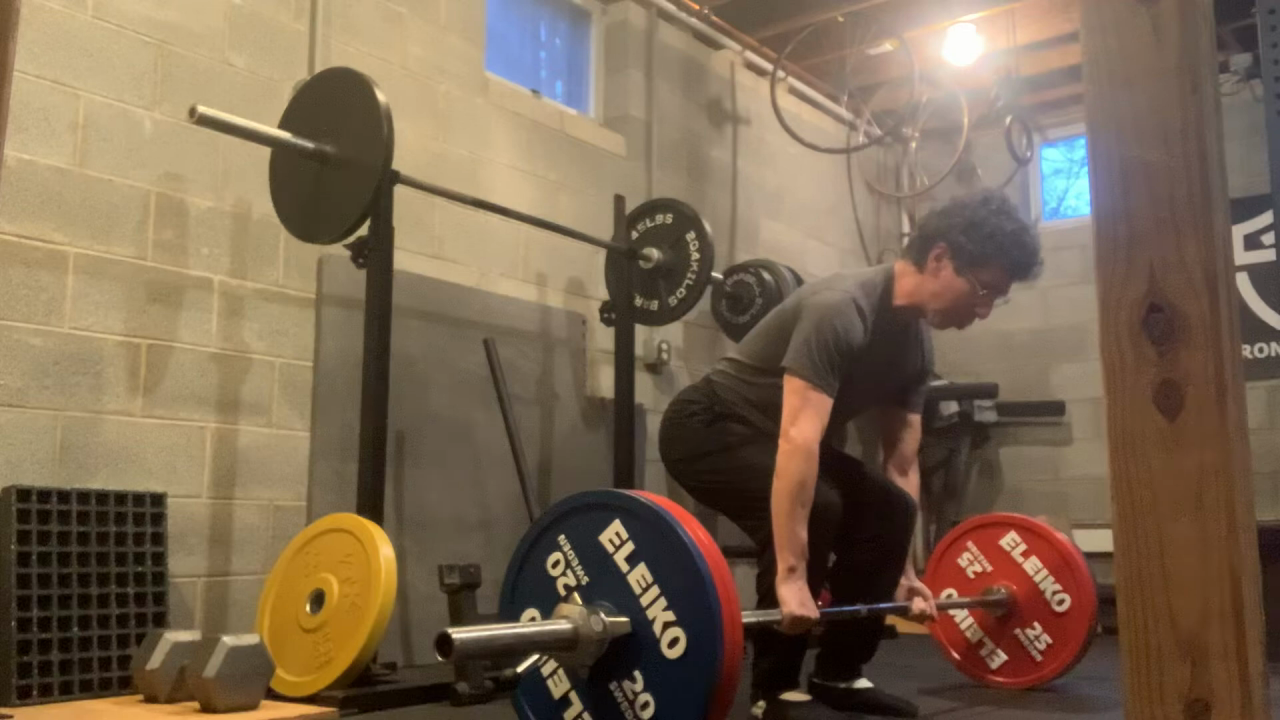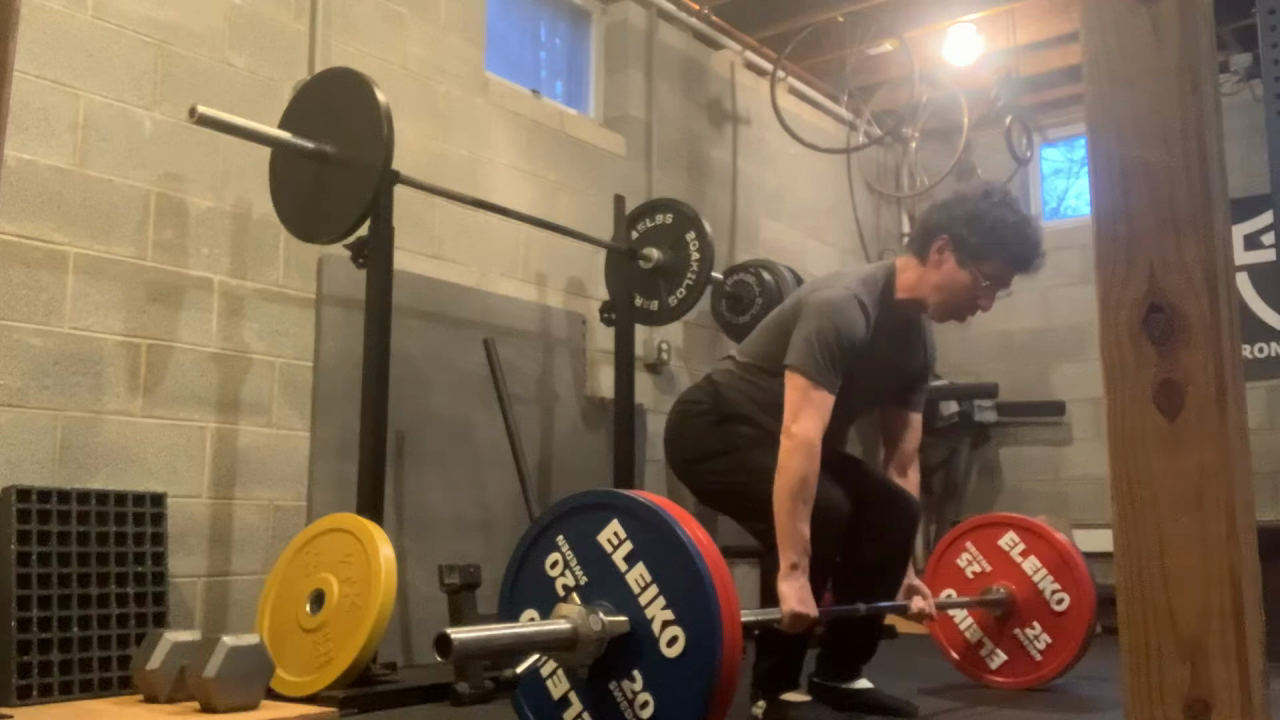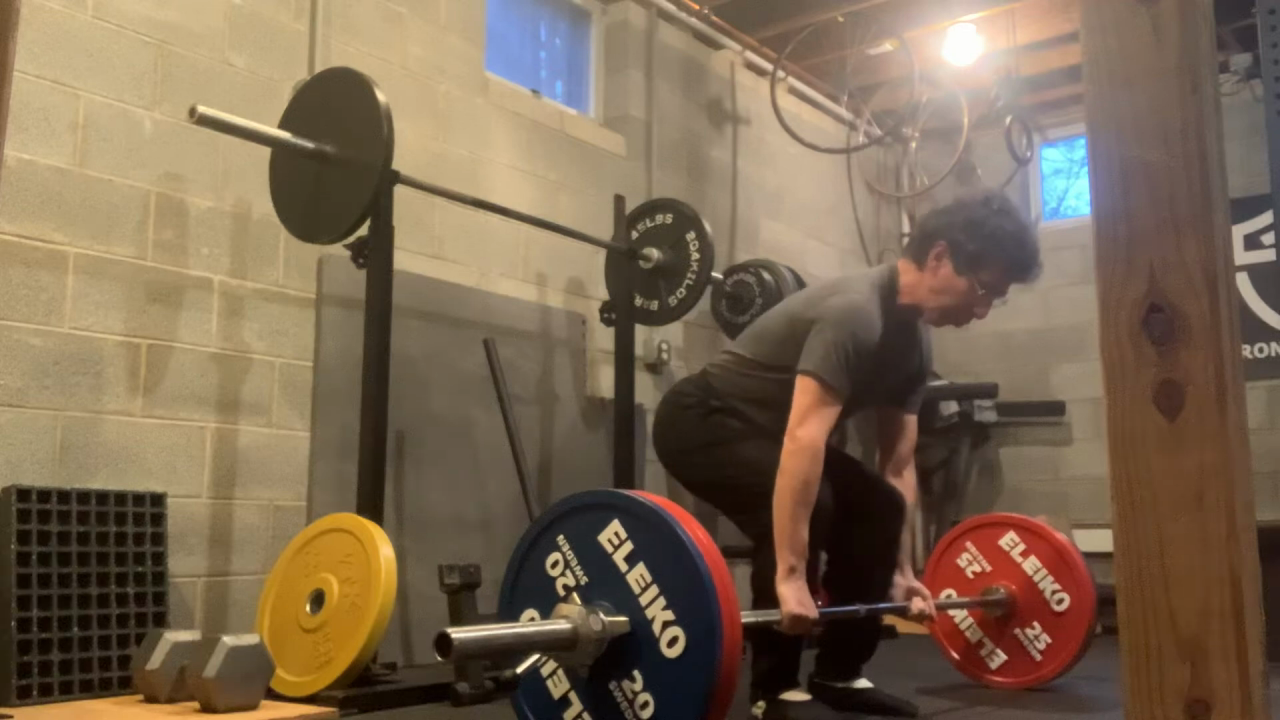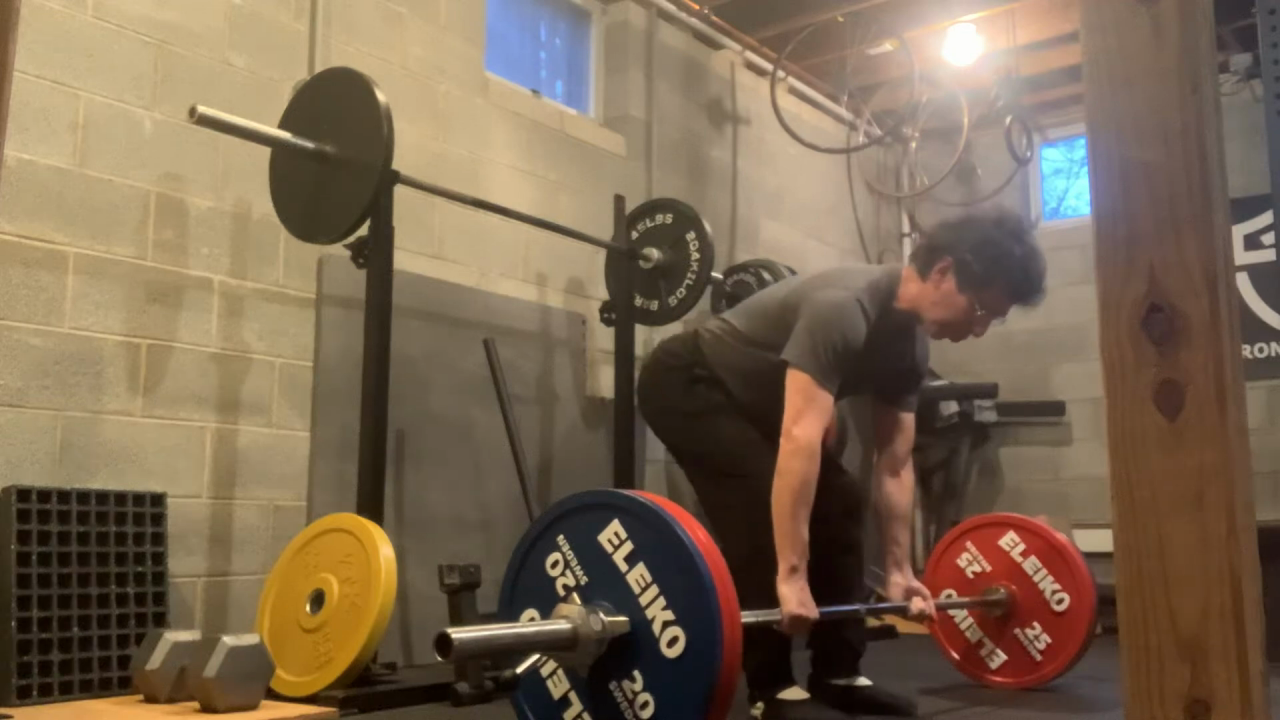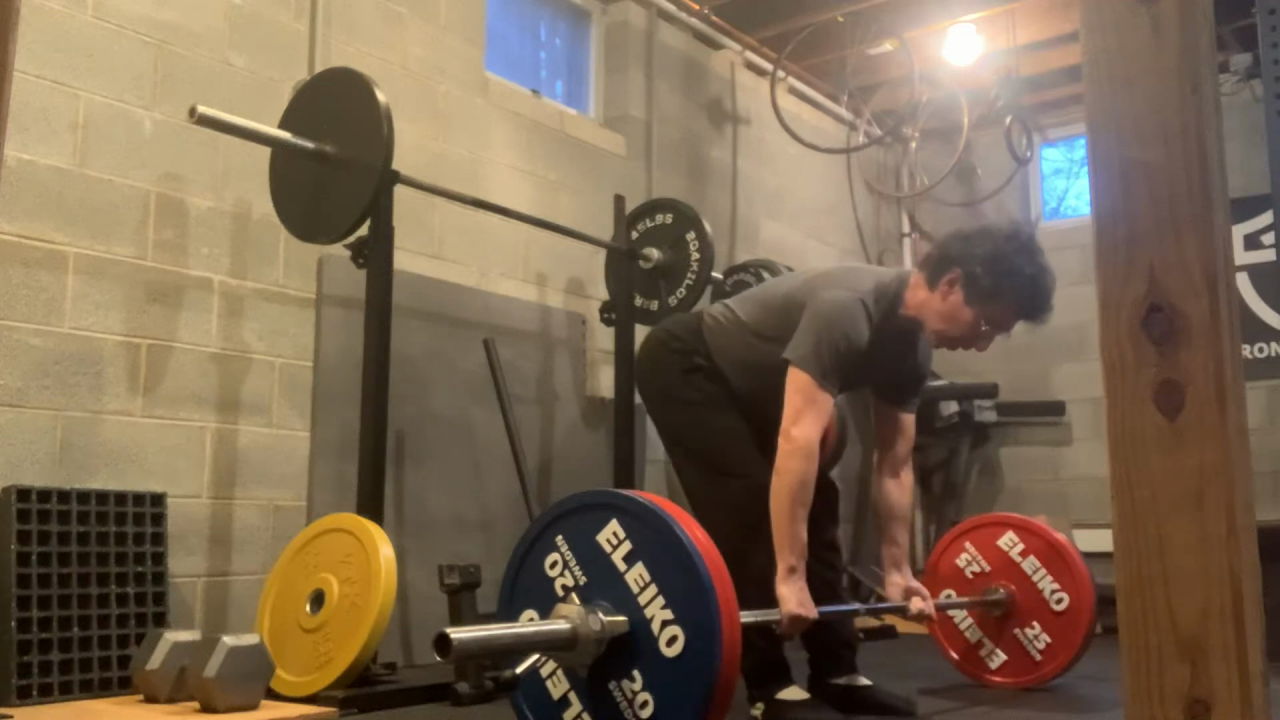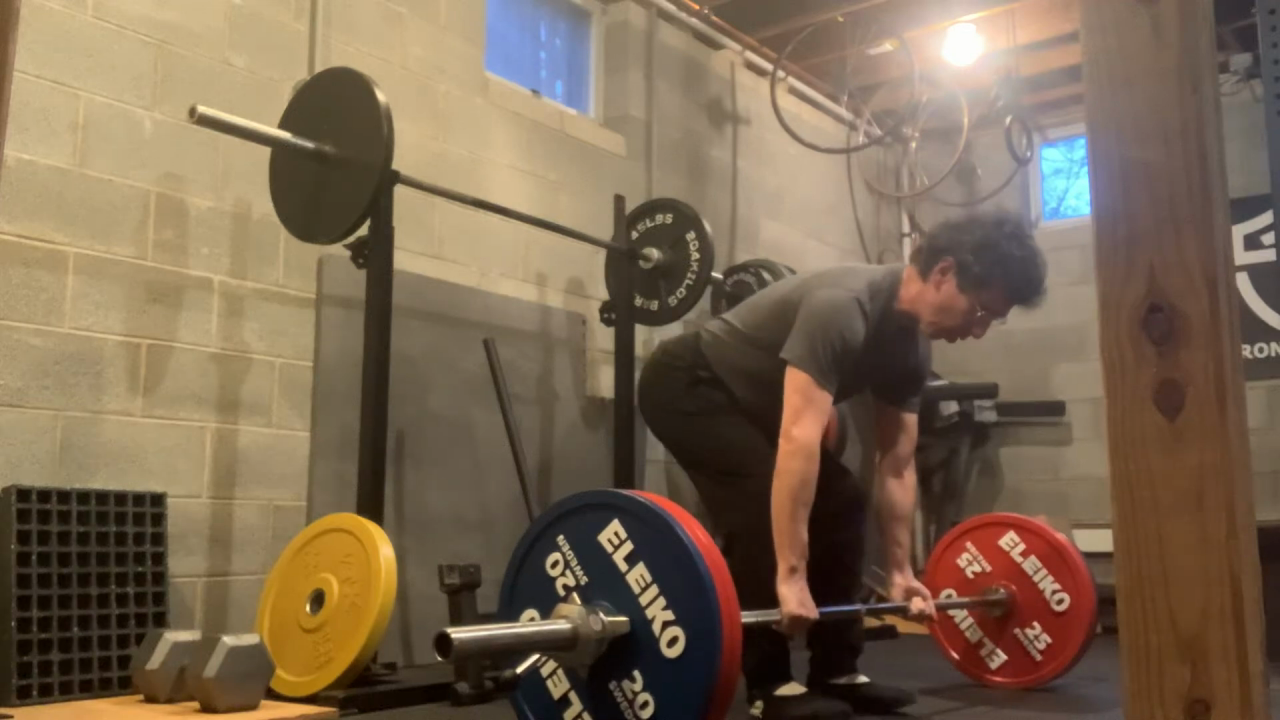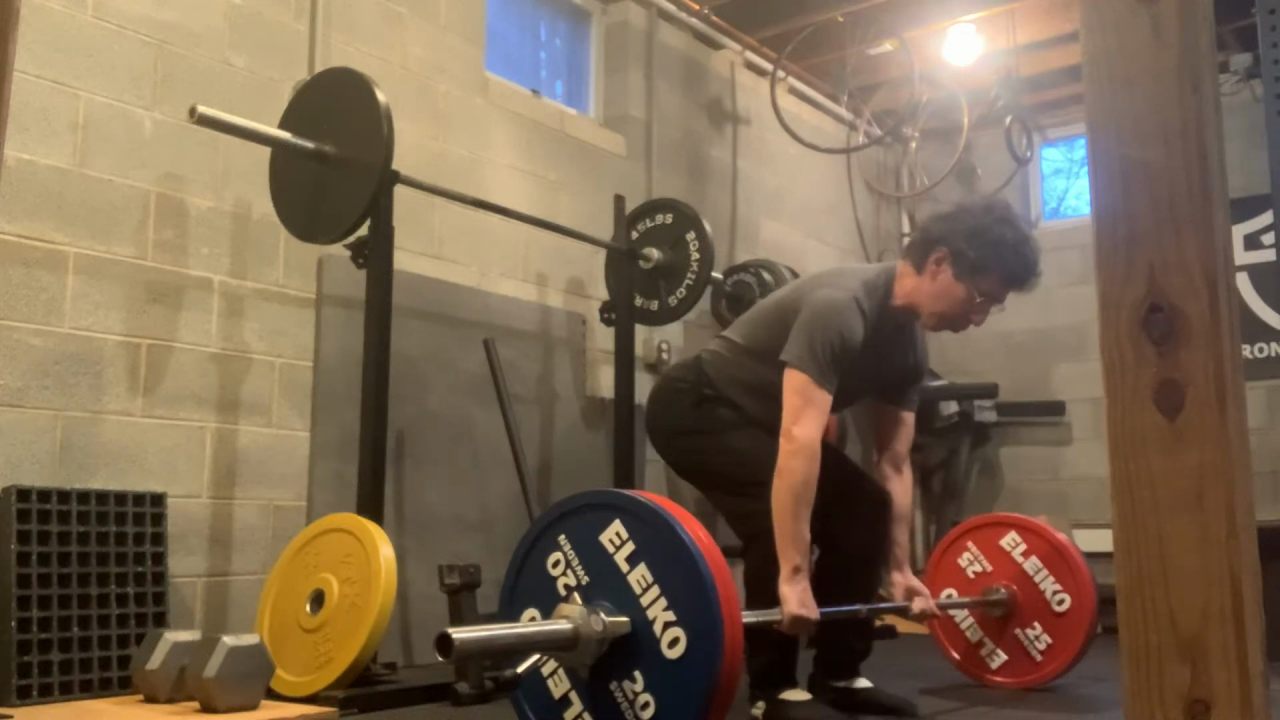
dt=0.5s
person 1, frame 1
left shoulder: (915, 343)
right shoulder: (840, 308)
left elbow: (902, 464)
right elbow: (798, 439)
left wrist: (903, 572)
right wrist: (791, 578)
left hip: (770, 437)
right hip: (707, 428)
left knee: (889, 509)
right knee: (814, 509)
left ankle: (838, 674)
person 1, frame 2
left shoulder: (917, 340)
right shoulder: (842, 307)
left elbow: (902, 463)
right elbow: (799, 436)
left wrist: (903, 571)
right wrist: (792, 574)
left hip: (774, 439)
right hip: (712, 430)
left knee: (894, 512)
right knee: (821, 511)
left ankle: (838, 675)
person 1, frame 3
left shoulder: (913, 342)
right shoulder: (853, 312)
left elbow: (898, 465)
right elbow: (804, 439)
left wrist: (900, 572)
right wrist: (790, 575)
left hip: (767, 431)
right hip: (701, 420)
left knee: (879, 506)
right knee: (809, 508)
left ankle: (839, 674)
person 1, frame 4
left shoulder: (910, 344)
right shoulder: (843, 307)
left elbow: (895, 466)
right elbow: (799, 441)
left wrist: (899, 571)
right wrist: (791, 577)
left hip: (751, 399)
right hip: (687, 384)
left knee: (836, 501)
right knee: (761, 504)
left ankle: (837, 674)
person 1, frame 5
left shoulder: (911, 345)
right shoulder: (847, 308)
left elbow: (894, 466)
right elbow: (798, 440)
left wrist: (897, 571)
right wrist: (789, 577)
left hip: (748, 385)
right hip: (685, 366)
left knee: (813, 503)
right knee: (748, 506)
left ankle: (836, 674)
person 1, frame 6
left shoulder: (911, 345)
right shoulder: (842, 307)
left elbow: (897, 466)
right elbow: (798, 441)
left wrist: (900, 572)
right wrist: (790, 577)
left hip: (750, 399)
right hip: (688, 385)
left knee: (841, 501)
right knee: (764, 502)
left ankle: (836, 672)
person 1, frame 7
left shoulder: (908, 343)
right shoulder: (839, 307)
left elbow: (894, 464)
right elbow: (798, 441)
left wrist: (898, 570)
right wrist: (794, 577)
left hip: (757, 417)
right hip: (694, 406)
left knee: (863, 505)
right knee: (781, 507)
left ankle: (838, 675)
